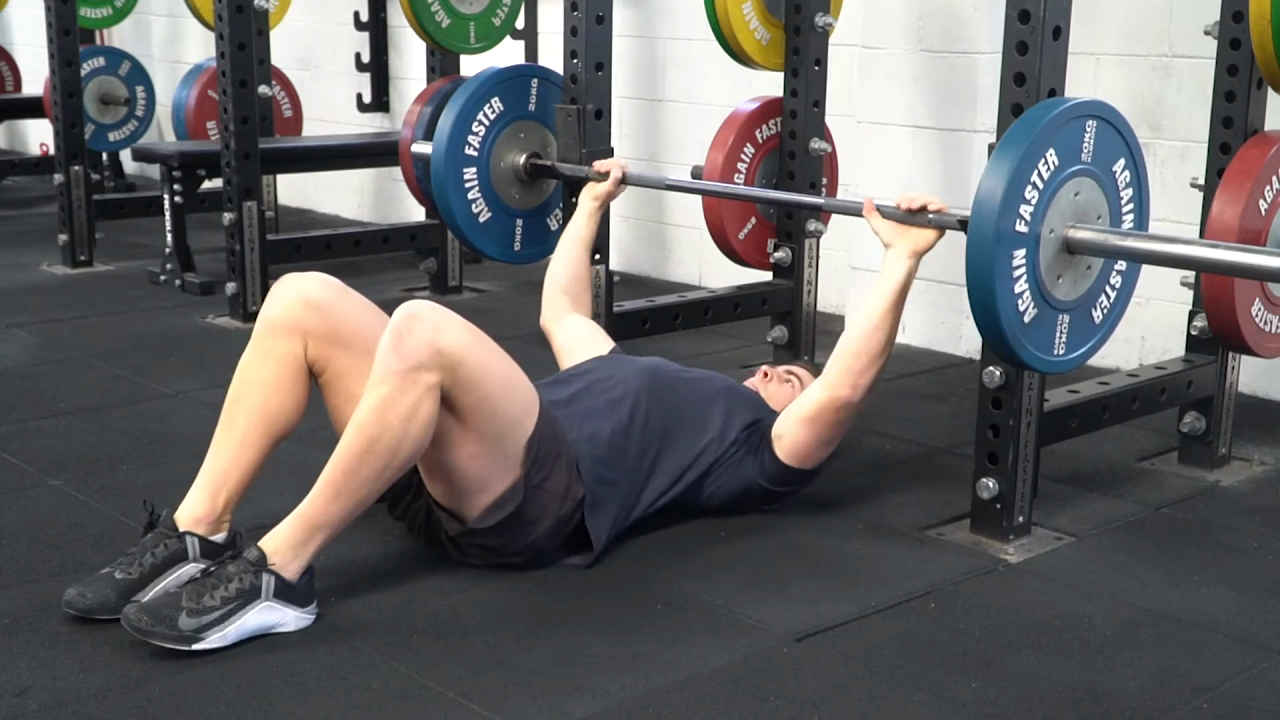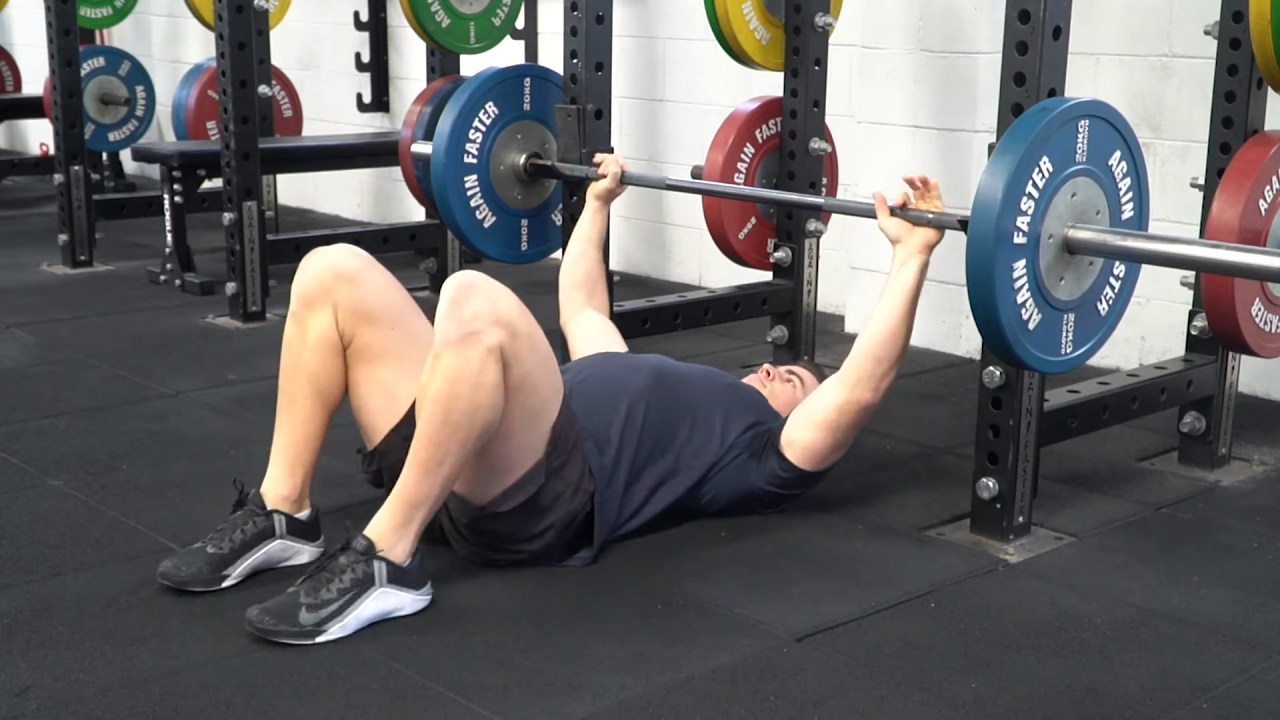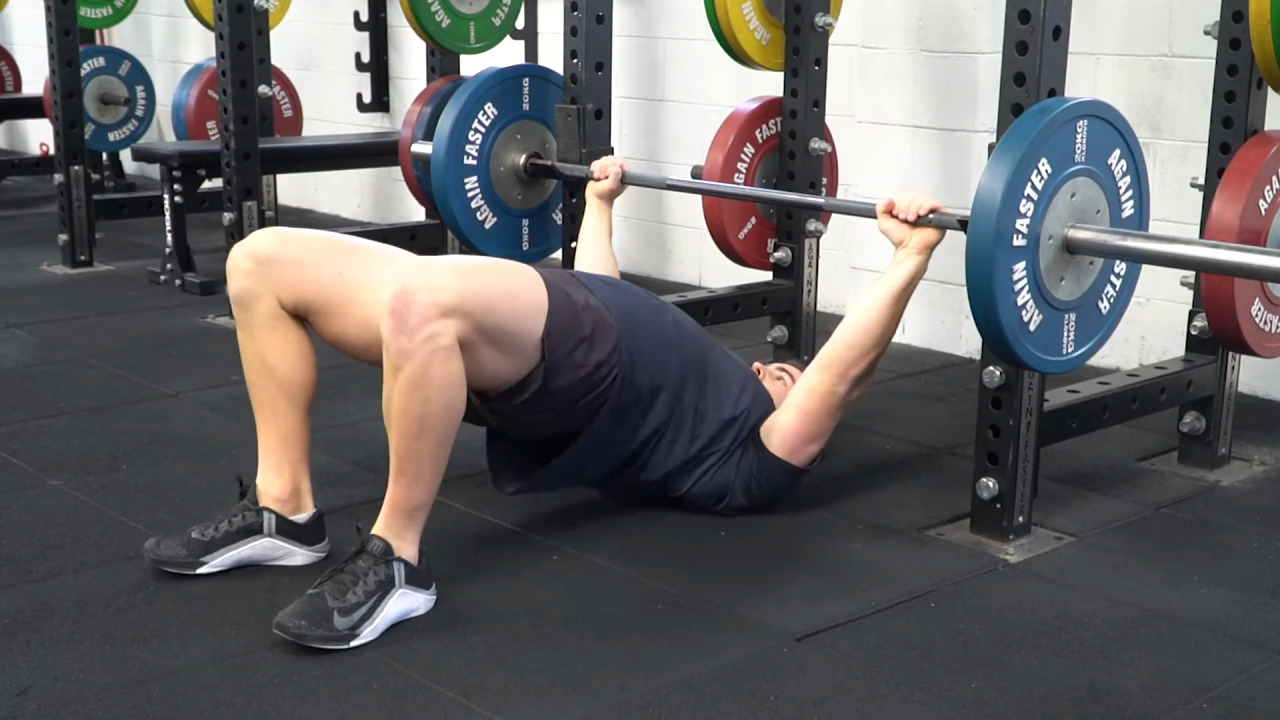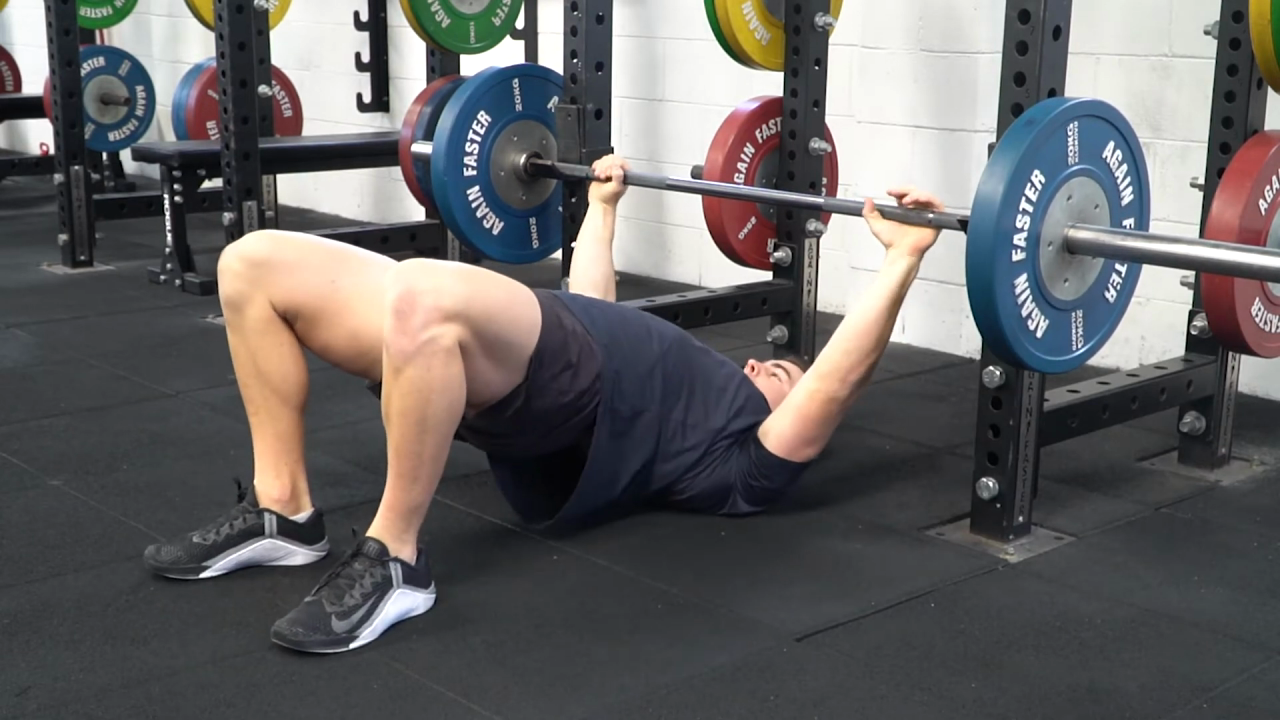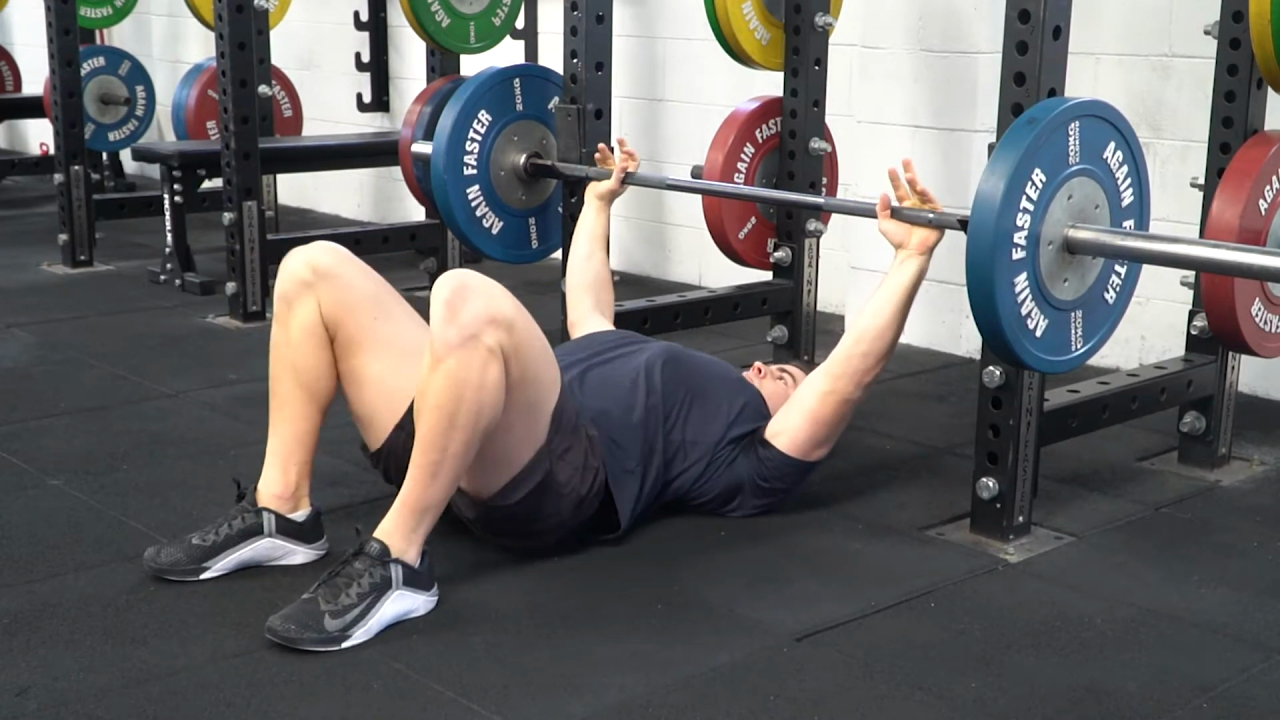
dt=1s
person 1, frame 1
left shoulder: (765, 451)
right shoulder: (646, 381)
left elbow: (847, 387)
right elbow: (563, 314)
left wrist: (902, 257)
right wrist: (590, 207)
left hip: (537, 492)
right hip: (446, 476)
left knee: (424, 326)
right knee: (304, 298)
left ankle: (275, 574)
right ankle: (197, 534)
person 1, frame 2
left shoulder: (766, 453)
right shoulder: (658, 388)
left elbow: (862, 385)
right elbow: (580, 310)
left wrist: (912, 254)
right wrist: (597, 204)
left hip: (540, 490)
right hip: (451, 461)
left knee: (476, 297)
right knee: (335, 272)
left ankle: (384, 558)
right ankle: (281, 516)
person 1, frame 3
right shoulder: (698, 392)
left elbow: (843, 369)
right elbow: (597, 295)
left wrist: (912, 256)
right wrist: (599, 202)
left knee: (418, 298)
right knee: (263, 261)
left ankle: (394, 560)
right ankle: (282, 512)
person 1, frame 4
left shoulder: (750, 459)
right shoulder: (685, 386)
left elbow: (840, 377)
right elbow: (589, 306)
left wrist: (905, 256)
right wrist: (603, 205)
left hip: (565, 376)
right hip: (452, 344)
left knee: (421, 297)
right knee: (253, 265)
left ankle: (392, 560)
right ankle: (282, 513)
person 1, frame 5
left shoulder: (753, 460)
right shoulder: (661, 377)
left elbow: (847, 376)
right elbow: (586, 310)
left wrist: (911, 256)
right wrist: (599, 202)
left hip: (558, 468)
right hip: (456, 429)
left knee: (469, 297)
right knee: (315, 269)
left ankle: (395, 562)
right ankle: (280, 513)
